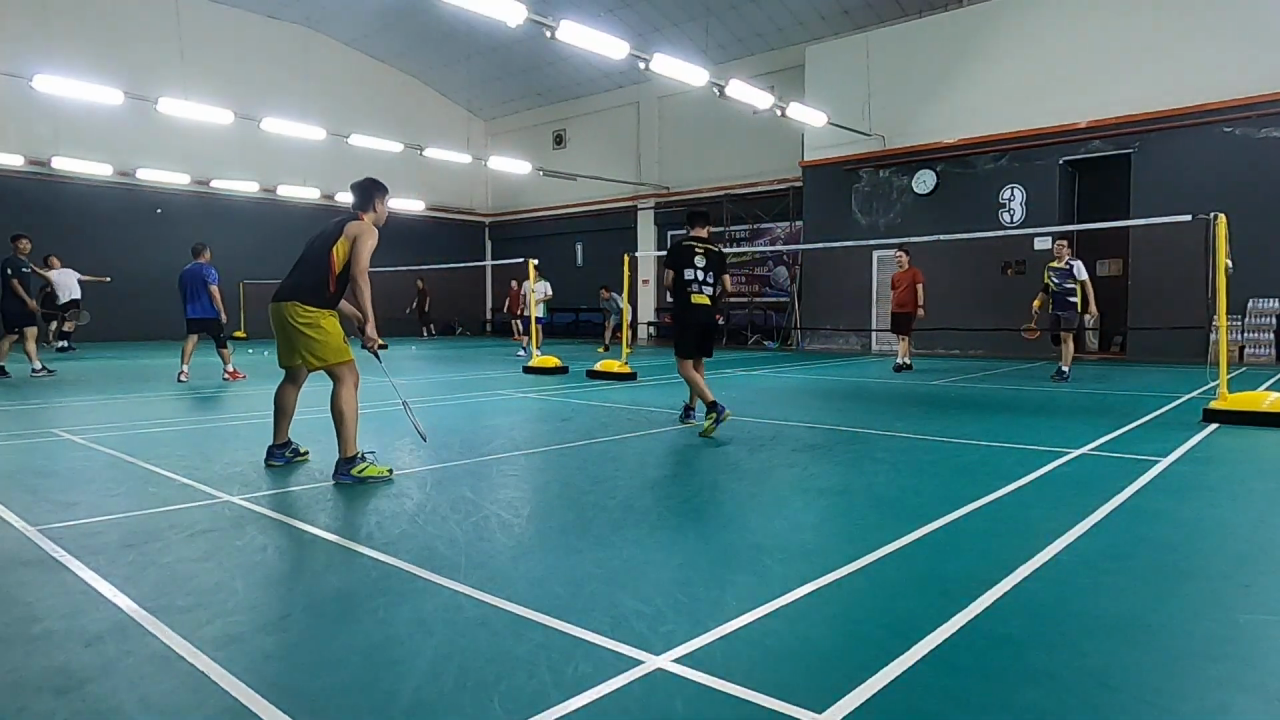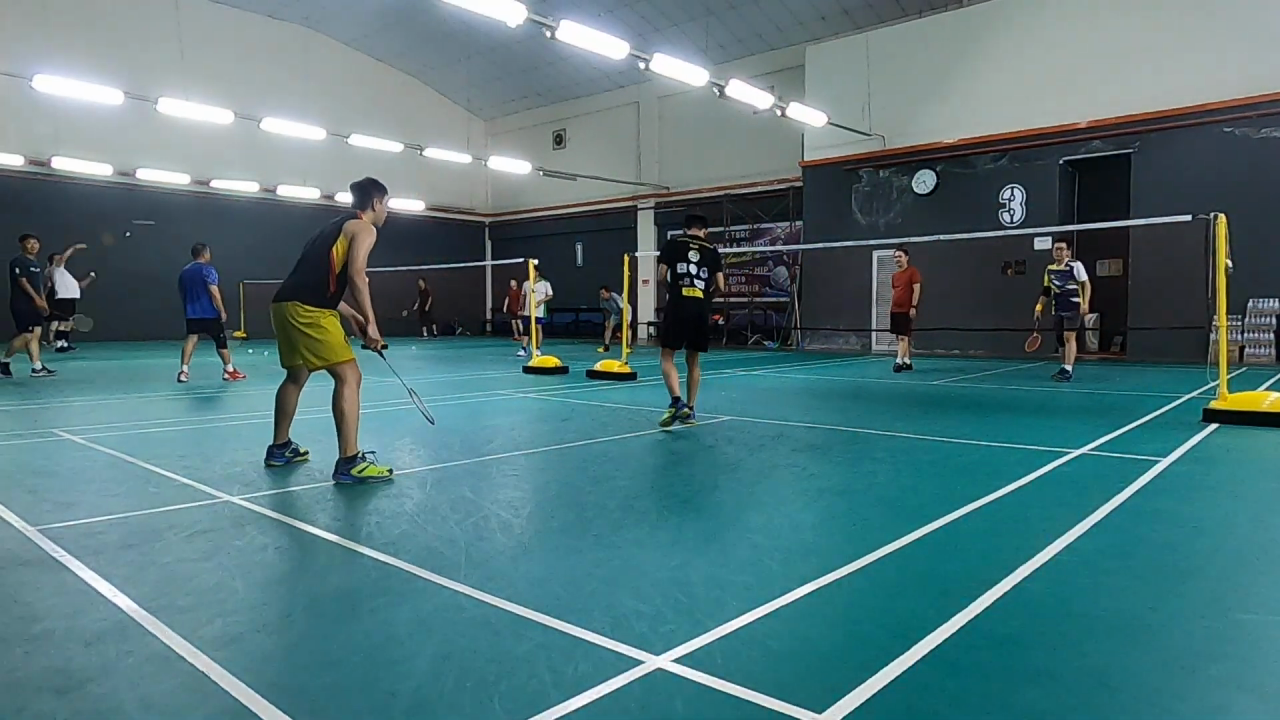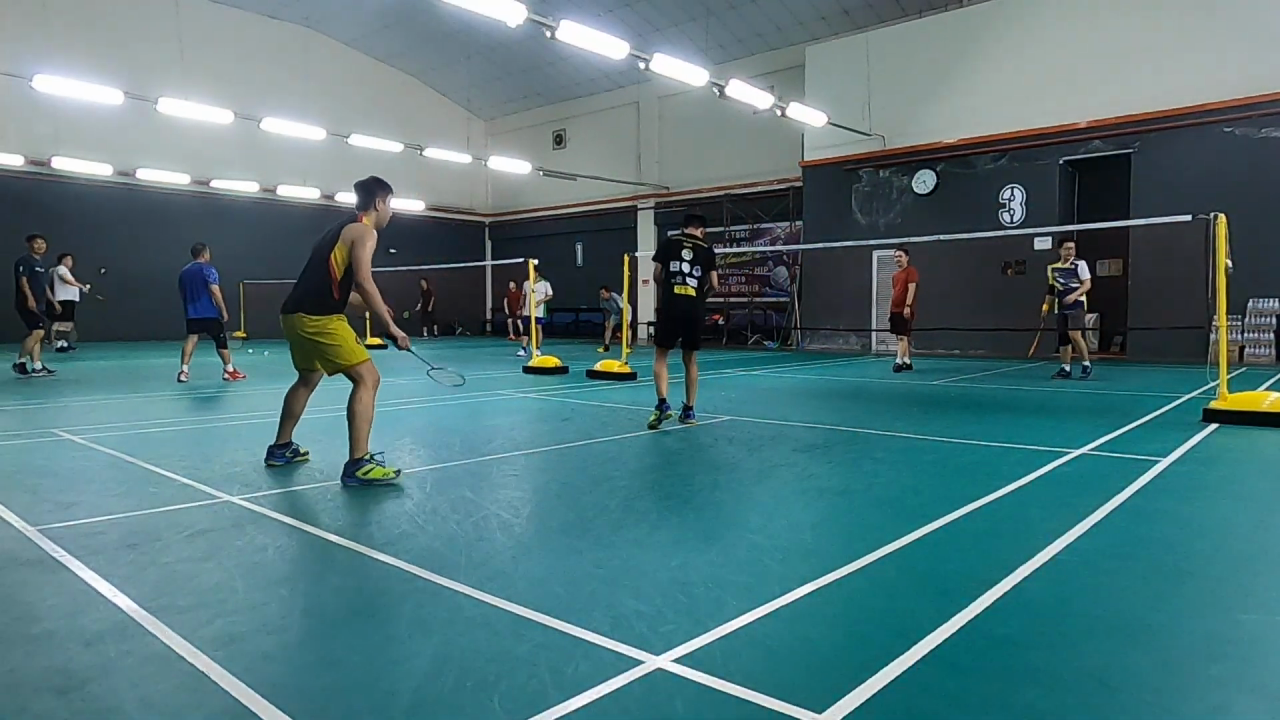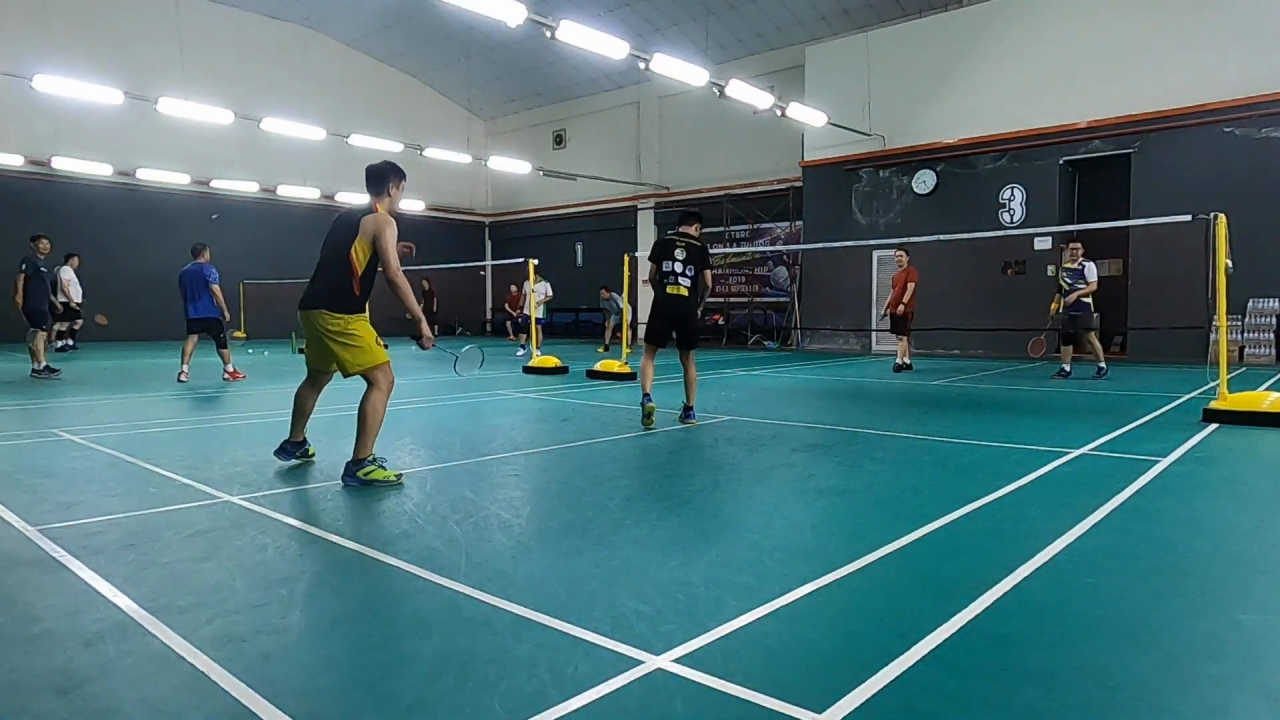
dt=0.2s
person 1, frame 1
left shoulder: (338, 227)
right shoulder: (366, 229)
right elbow: (358, 275)
left wrist: (355, 316)
right wrist: (369, 323)
left hip: (283, 303)
right hip: (307, 309)
left knee: (295, 375)
right knee: (347, 377)
left ankle: (280, 447)
right ankle: (349, 462)
person 1, frame 2
left shoulder: (337, 227)
right shoulder: (364, 228)
right elbow: (356, 274)
left wrist: (352, 316)
right wrist: (371, 322)
left hip: (285, 304)
right hip: (307, 309)
left knee: (297, 375)
right knee: (349, 376)
left ankle: (280, 447)
right ankle: (349, 462)
person 1, frame 3
left shoulder: (341, 228)
right shoulder: (364, 231)
right elbow: (364, 282)
left wrist: (372, 308)
right wrist: (390, 326)
left hip: (295, 313)
right hip: (317, 317)
left knee: (309, 378)
right knee: (367, 379)
left ankle: (281, 447)
right ankle: (358, 462)
person 1, frame 4
left shoulder: (347, 217)
right shoulder: (382, 221)
right elbow: (393, 275)
left wrist: (388, 251)
right wrist: (421, 321)
left hip: (313, 308)
right hip: (339, 314)
left knee: (318, 377)
right knee: (381, 380)
left ankle: (294, 443)
right ankle: (360, 464)
person 2, frame 1
left shoulder: (678, 248)
right shoulder: (716, 252)
left elbow: (668, 282)
right elbow: (727, 288)
left hip: (686, 313)
right hip: (708, 314)
left knee: (685, 367)
right knee: (697, 364)
left ankle: (714, 406)
right ankle: (690, 409)
person 2, frame 2
left shoulder: (673, 244)
right shoulder: (712, 250)
left elbow: (661, 276)
right elbow: (720, 286)
left hip: (678, 307)
right hip: (702, 309)
left knee: (667, 357)
right knee: (693, 360)
left ankle: (677, 402)
right ankle: (688, 409)
person 2, frame 3
left shoulder: (668, 243)
right shoulder: (706, 249)
left elbow: (657, 275)
right elbow: (714, 284)
left hip: (670, 305)
right hip: (695, 308)
left knee: (661, 357)
right knee: (690, 359)
left ankle: (662, 403)
right ankle: (689, 410)
person 2, frame 4
left shoulder: (662, 243)
right shoulder: (700, 247)
left elbow: (652, 276)
right elbow: (707, 283)
right wrist: (699, 304)
left hip: (663, 305)
right hip: (688, 307)
left knee: (649, 354)
right knee: (687, 359)
left ankle: (647, 397)
right ankle: (689, 410)
